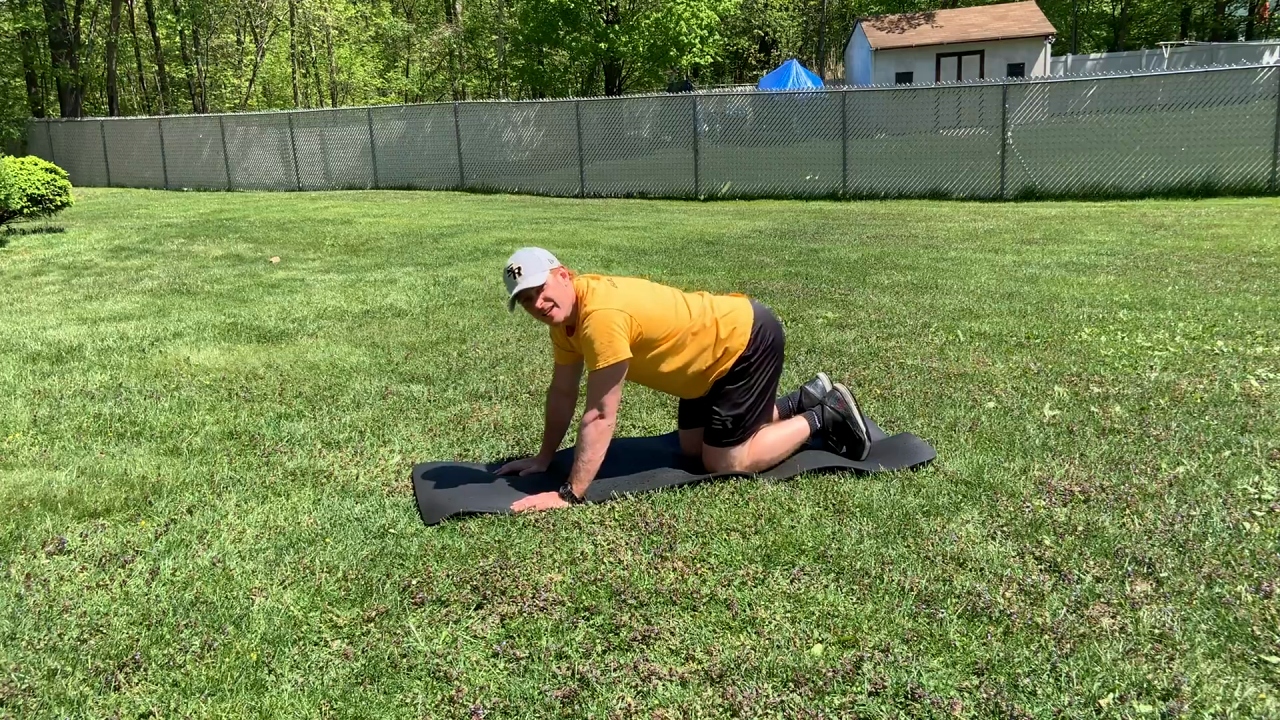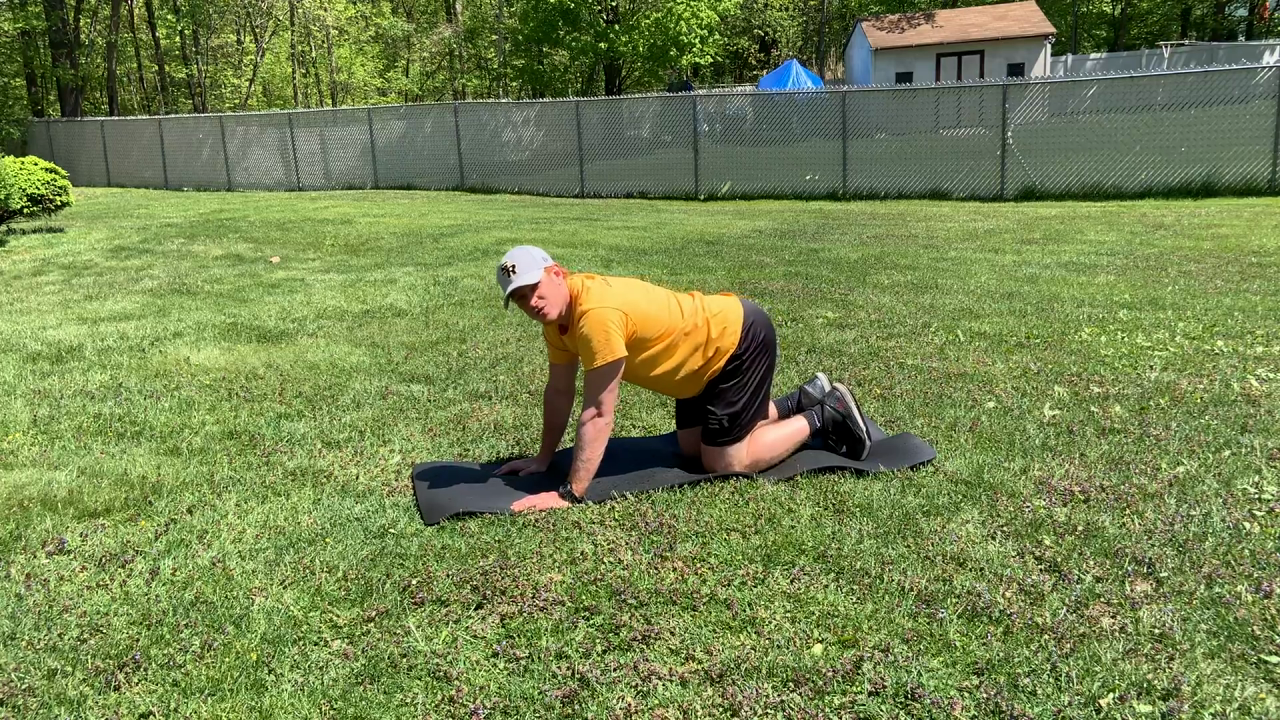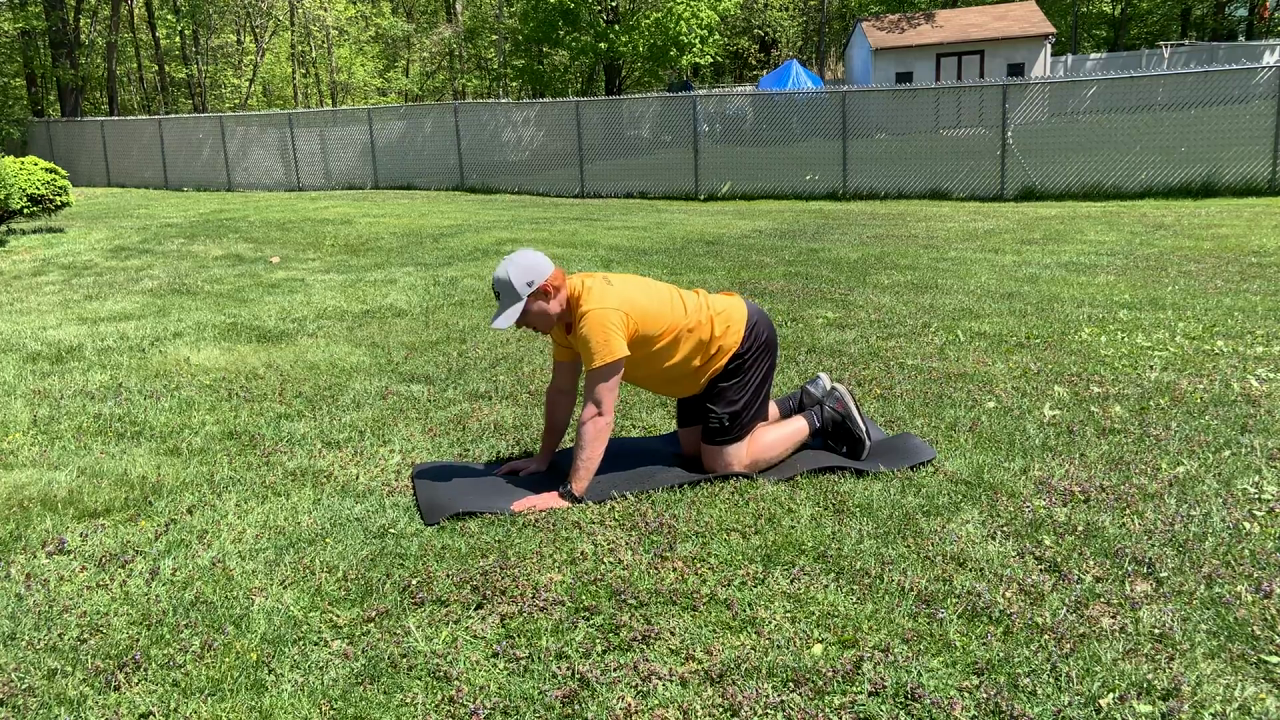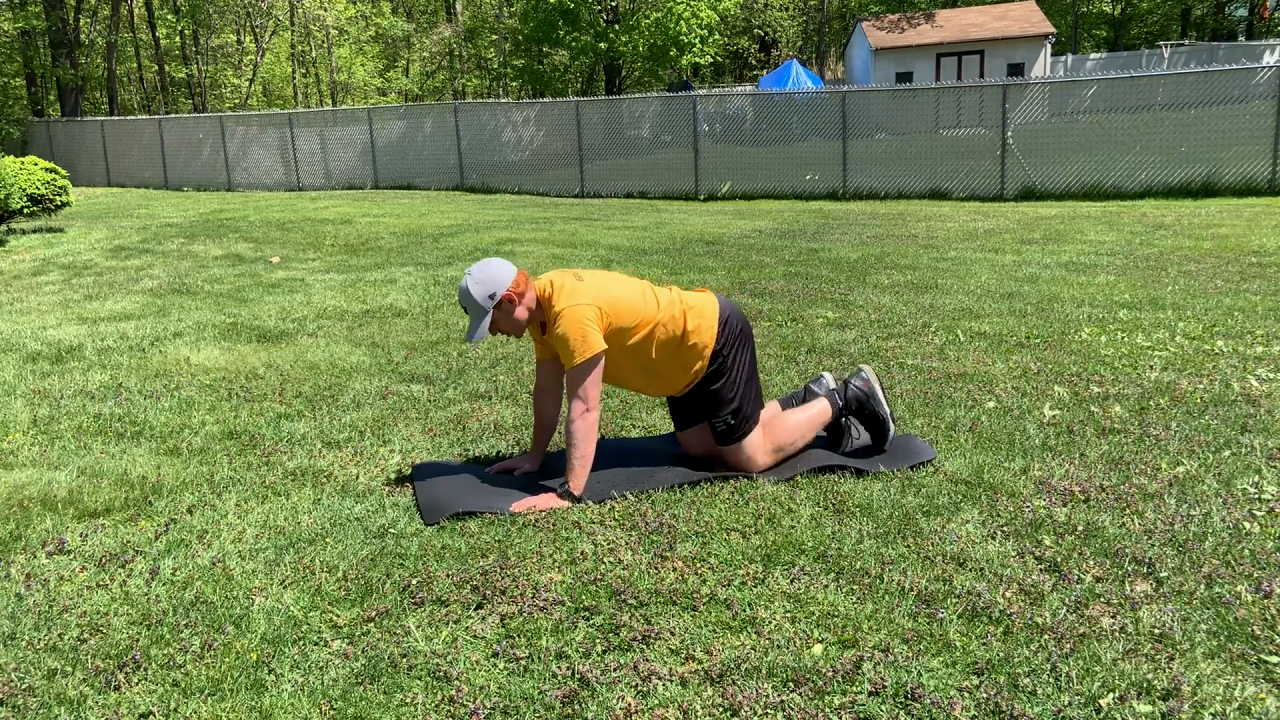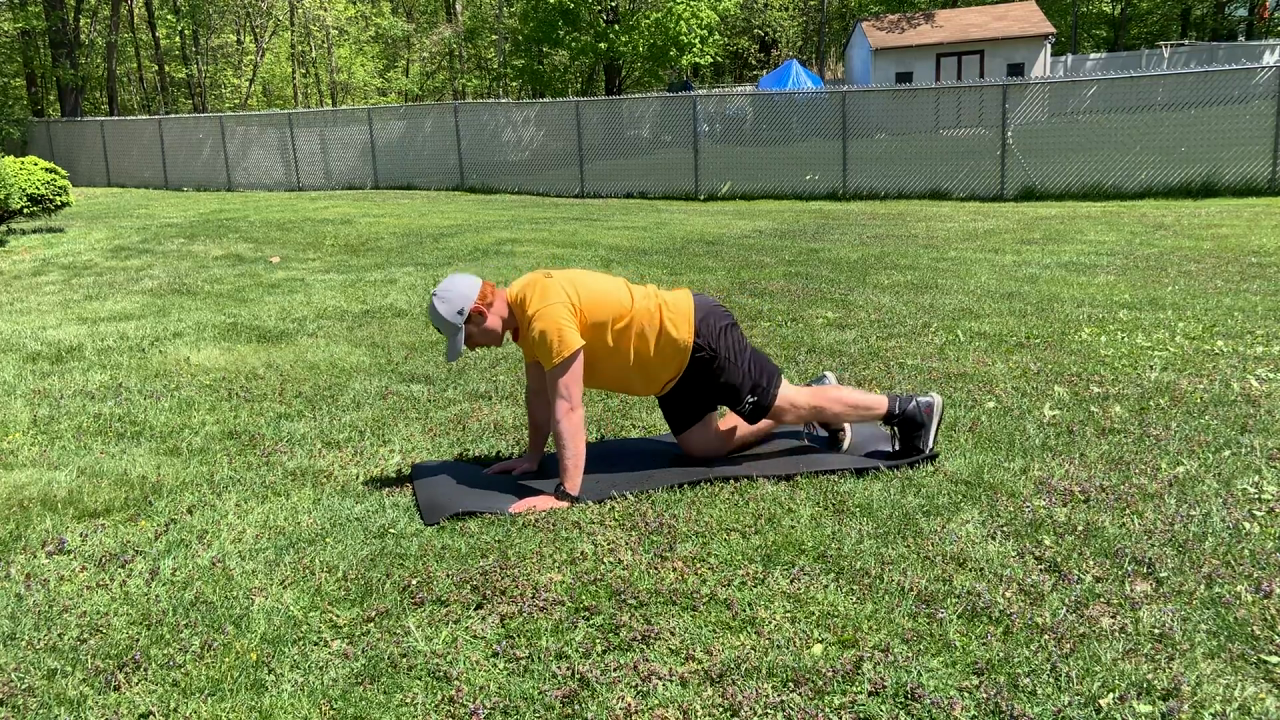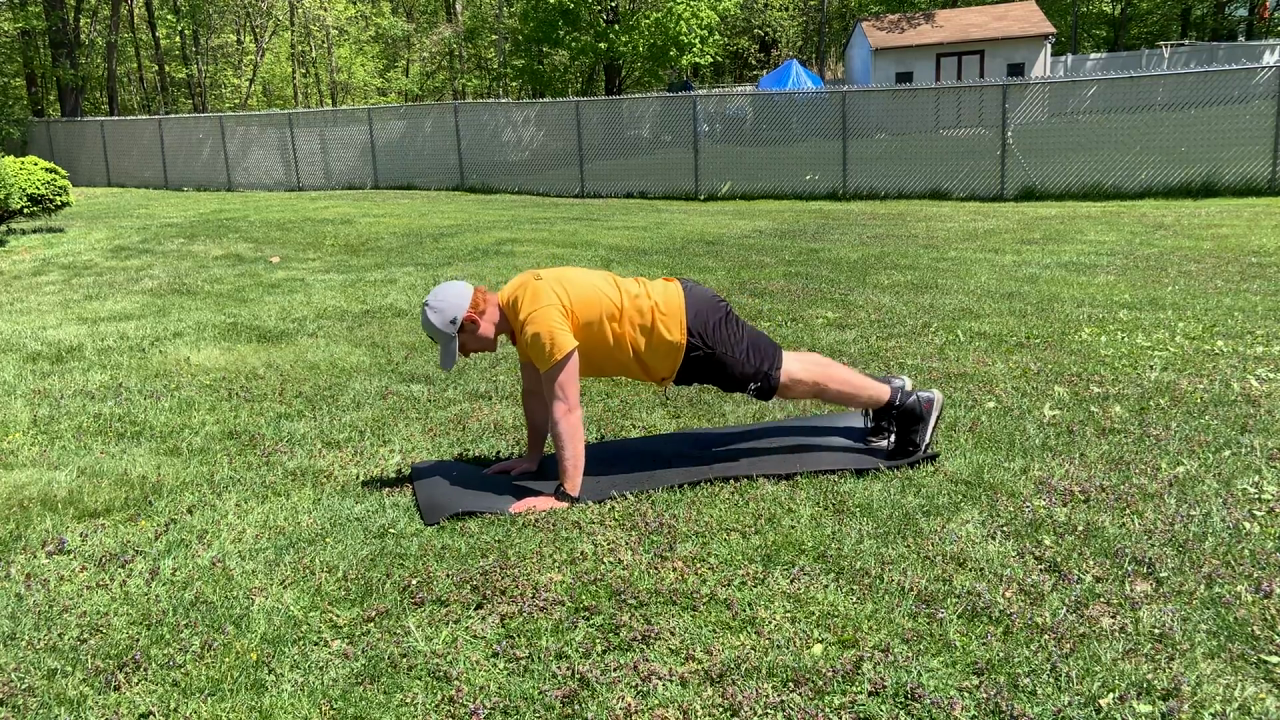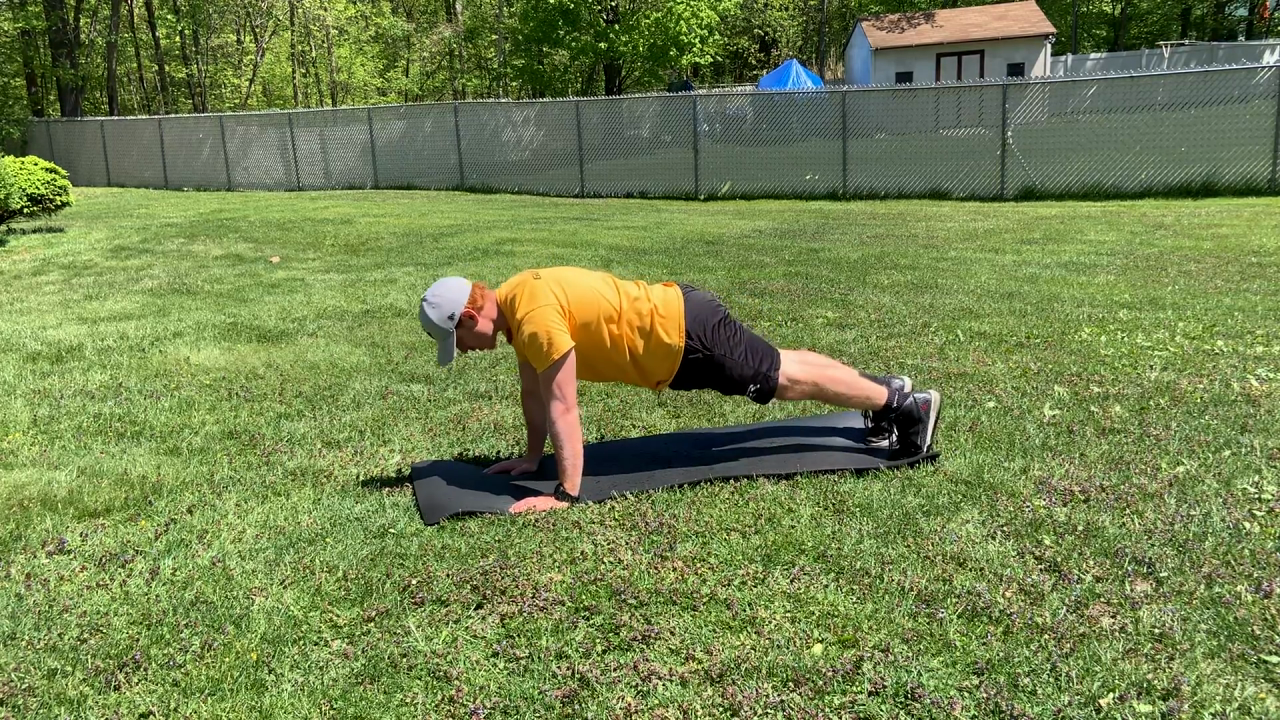
dt=0.5s
person 1, frame 1
left shoulder: (601, 316)
right shoulder: (564, 311)
left elbow: (600, 416)
right elbow: (562, 392)
left wrist: (569, 495)
right wrist: (542, 459)
left hip: (749, 340)
right hip: (720, 341)
left knee: (724, 463)
right knee: (692, 447)
left ankle: (824, 416)
right ankle: (804, 400)
person 1, frame 2
left shoulder: (596, 315)
right shoulder: (556, 310)
left elbow: (598, 415)
right elbow: (559, 391)
left wrist: (570, 494)
right wrist: (542, 458)
left hip: (742, 339)
right hip: (711, 341)
left knee: (724, 462)
right knee: (692, 447)
left ankle: (825, 414)
right ankle: (804, 399)
person 1, frame 3
left shoulder: (597, 316)
right shoulder: (564, 307)
left elbow: (598, 413)
right elbow: (561, 391)
left wrist: (569, 494)
right wrist: (543, 459)
left hip: (743, 340)
right hip: (714, 339)
left knee: (724, 462)
right knee: (693, 446)
left ankle: (823, 416)
right ankle: (805, 400)
person 1, frame 4
left shoulder: (572, 313)
right shoulder: (542, 304)
left elbow: (584, 411)
right elbow: (547, 391)
left wrist: (569, 494)
right wrist: (535, 456)
left hip: (716, 337)
right hip: (690, 346)
left knee: (752, 457)
right knee: (698, 446)
left ankle: (848, 398)
right ankle: (809, 398)
person 1, frame 5
left shoulder: (544, 314)
right shoulder: (523, 304)
left elbow: (567, 408)
right elbow: (538, 393)
left wrist: (566, 493)
right wrist: (532, 457)
left hip: (696, 336)
right hip: (675, 352)
left knee: (786, 406)
right knee: (702, 446)
left ankle: (909, 410)
right ankle: (814, 394)
person 1, frame 6
left shoulder: (537, 318)
right shoulder: (515, 302)
left elbow: (564, 408)
right elbow: (534, 390)
left wrist: (567, 493)
right wrist: (531, 457)
left hip: (689, 330)
right hip: (677, 310)
left knee: (790, 380)
right knee: (780, 368)
left ankle: (908, 403)
right ankle: (888, 391)
person 1, frame 7
left shoulder: (534, 316)
right shoulder: (514, 298)
left elbow: (561, 407)
right elbow: (533, 389)
left wrist: (567, 492)
right wrist: (531, 456)
left hip: (686, 336)
right hip: (674, 315)
left knee: (789, 381)
right knee: (780, 366)
left ankle: (906, 405)
right ankle: (885, 388)
